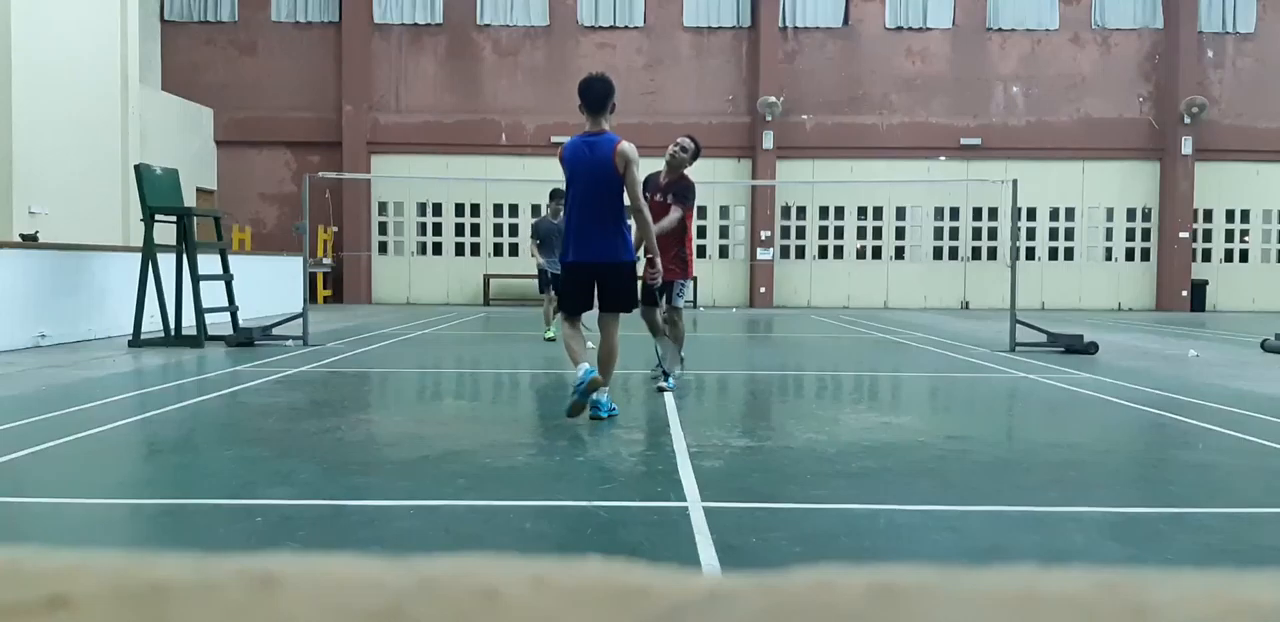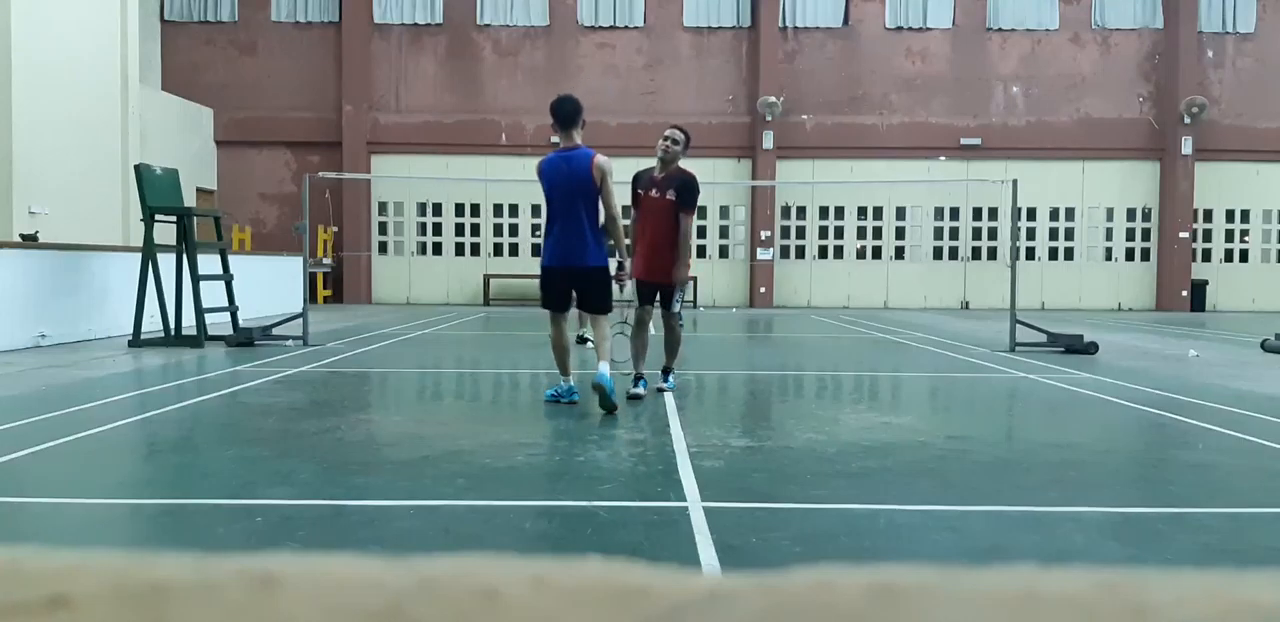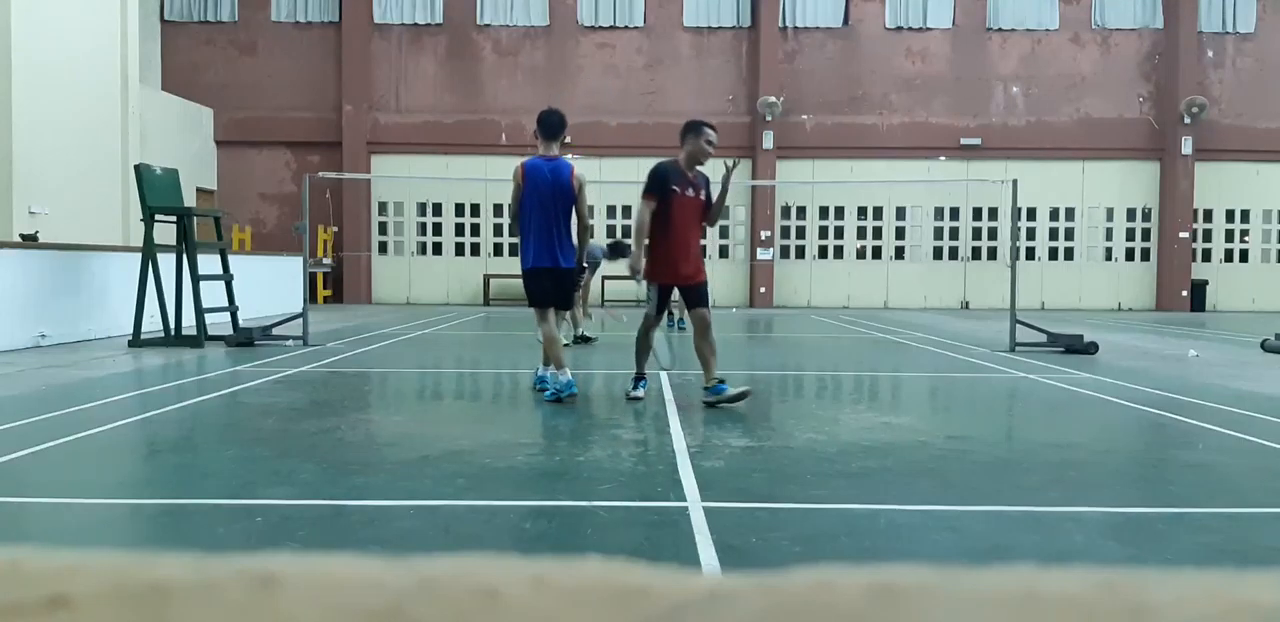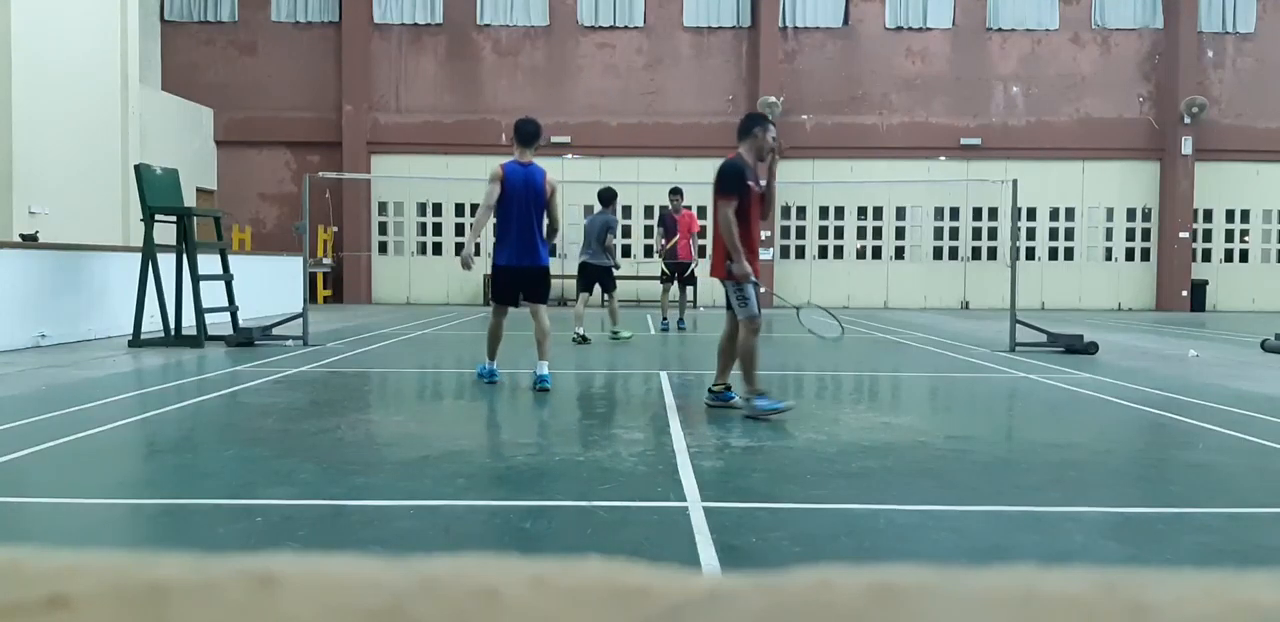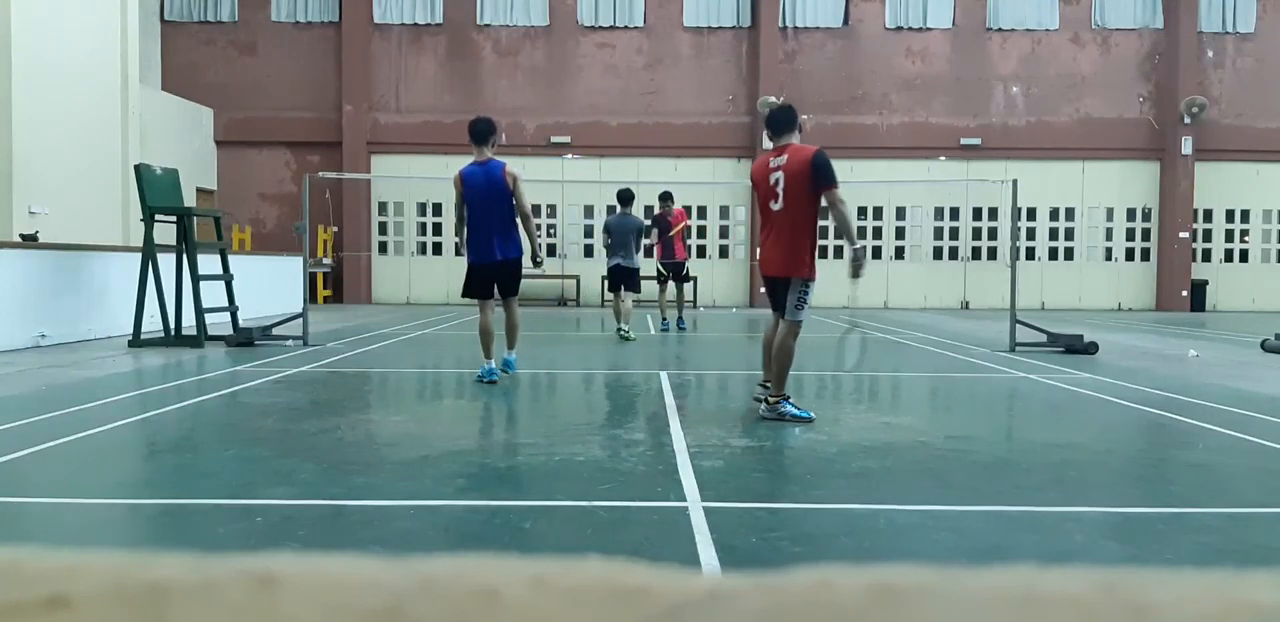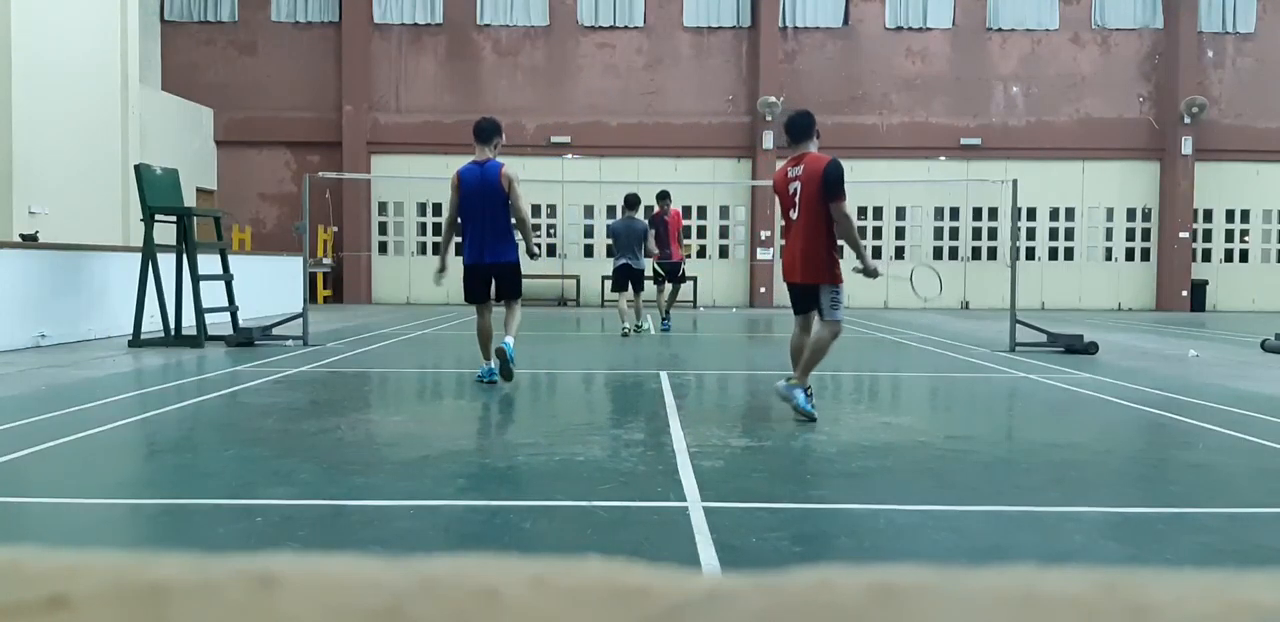
dt=0.5s
person 1, frame 1
left shoulder: (566, 152)
right shoulder: (624, 150)
right elbow: (638, 208)
right wrist: (653, 254)
left hip: (575, 253)
right hip: (617, 254)
left knee: (570, 320)
right knee: (609, 324)
left ankle: (583, 372)
right ankle: (602, 399)
person 1, frame 2
left shoulder: (543, 166)
right shoulder: (600, 163)
right elbow: (612, 217)
right wrist: (623, 259)
left hip: (555, 259)
right hip: (593, 259)
left knee: (559, 321)
right knee: (599, 320)
left ankle: (566, 385)
right ankle: (602, 373)
person 1, frame 3
left shoulder: (522, 170)
right shoulder: (575, 175)
left elbow: (514, 216)
right elbow: (583, 224)
right wrist: (581, 261)
left hip: (535, 259)
right hip: (564, 260)
left knee: (546, 319)
right knee: (555, 317)
left ankle: (564, 379)
right ankle: (546, 372)
person 1, frame 4
left shoulder: (500, 173)
right shoulder: (547, 180)
left elbow: (487, 208)
right elbow: (554, 224)
left wrist: (468, 245)
left hip: (506, 258)
right hip: (536, 259)
left knee: (499, 312)
right knee: (539, 313)
left ankle: (489, 366)
right ankle: (543, 370)
person 1, frame 5
left shoulder: (461, 177)
right shoulder: (509, 172)
left elbow: (460, 217)
right elbow: (525, 214)
left wrist: (462, 243)
right wrist: (535, 248)
left hip: (479, 255)
right hip: (509, 252)
left knee: (485, 309)
right knee: (510, 303)
left ankle: (489, 366)
right ankle: (510, 357)
person 1, frame 6
left shoulder: (460, 177)
right shoulder: (507, 173)
left elbow: (452, 221)
right elbow: (521, 216)
left wrist: (443, 258)
right wrist: (531, 245)
left hip: (474, 257)
right hip: (505, 254)
left knee: (483, 312)
right knee: (512, 304)
left ankle: (489, 367)
right ankle: (507, 343)
person 2, frame 1
left shoulder: (685, 186)
right shoulder: (650, 180)
left elbow: (675, 218)
right wrist: (634, 245)
left hip: (677, 262)
left knee: (673, 315)
right knee: (648, 312)
left ankle: (670, 371)
right ankle: (668, 357)
person 2, frame 2
left shoulder: (686, 180)
right shoulder: (640, 178)
left elbow: (687, 224)
left wrist: (683, 264)
right wrist: (631, 256)
left hip: (673, 267)
right hip: (644, 265)
left knee: (671, 319)
right knee: (641, 317)
left ankle: (668, 371)
right ankle: (638, 377)
person 2, frame 3
left shoulder: (703, 180)
right shoulder: (663, 171)
left elbow: (710, 220)
right elbow: (644, 213)
left wrist: (725, 186)
right wrist: (637, 253)
left hip: (693, 267)
right hip: (662, 266)
left knee: (703, 321)
right knee: (651, 321)
left ankle: (712, 385)
right ankle: (639, 377)
person 2, frame 4
left shoulder: (747, 169)
right shoulder: (735, 166)
left elbow: (763, 213)
right elbow: (726, 215)
left wrist: (771, 173)
right wrist: (738, 259)
left hip: (741, 262)
right hip: (736, 262)
left knee: (736, 324)
right knee: (751, 324)
left ankle: (719, 389)
right ankle: (754, 396)
person 2, frame 5
left shoulder: (758, 166)
right shoulder: (814, 157)
right elbow: (836, 205)
right wrist: (855, 246)
left hip: (769, 258)
right hip: (796, 260)
left knee: (778, 320)
right knee: (790, 326)
left ankle: (767, 384)
right ankle: (774, 400)
person 2, frame 6
left shoulder: (780, 174)
right shoulder: (828, 166)
right elbow: (840, 217)
right wrist: (863, 258)
left hip: (793, 264)
right hip: (821, 263)
left knee: (803, 325)
right knee: (830, 326)
left ankle: (801, 390)
right ankle: (794, 382)
